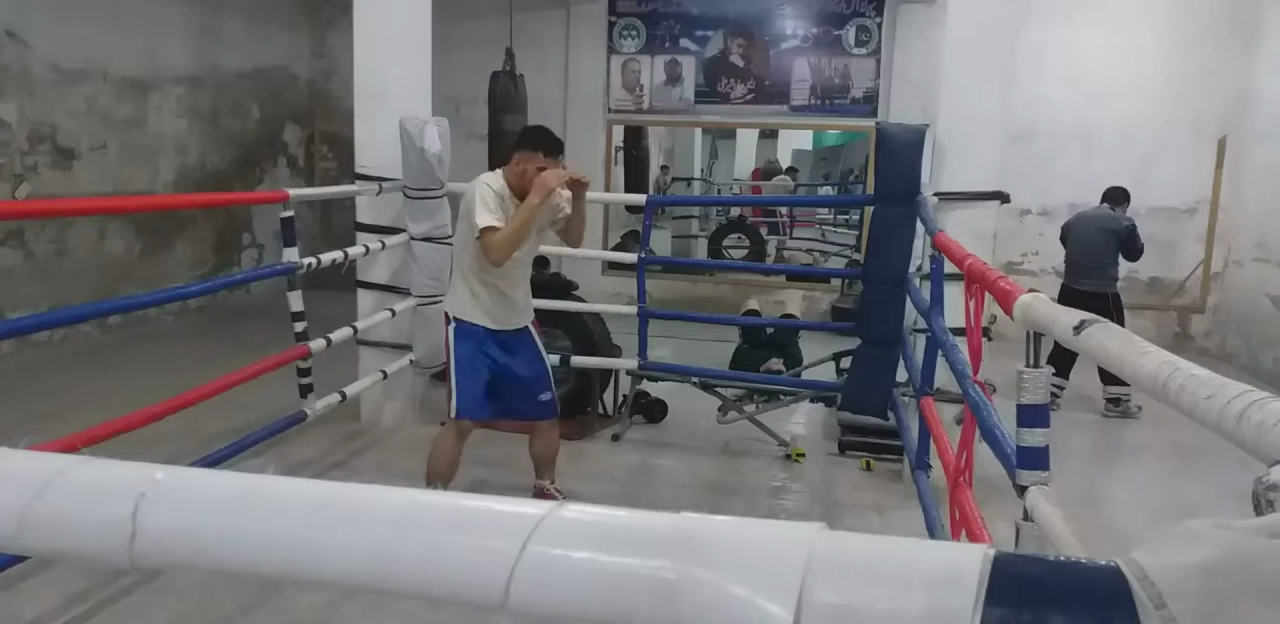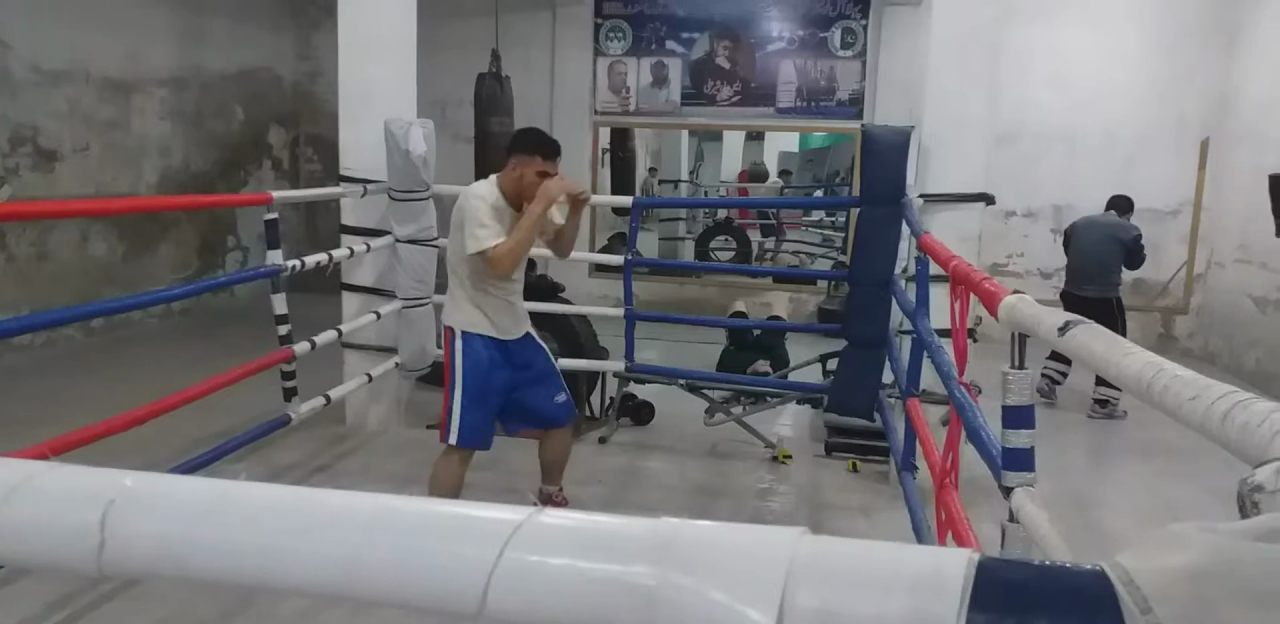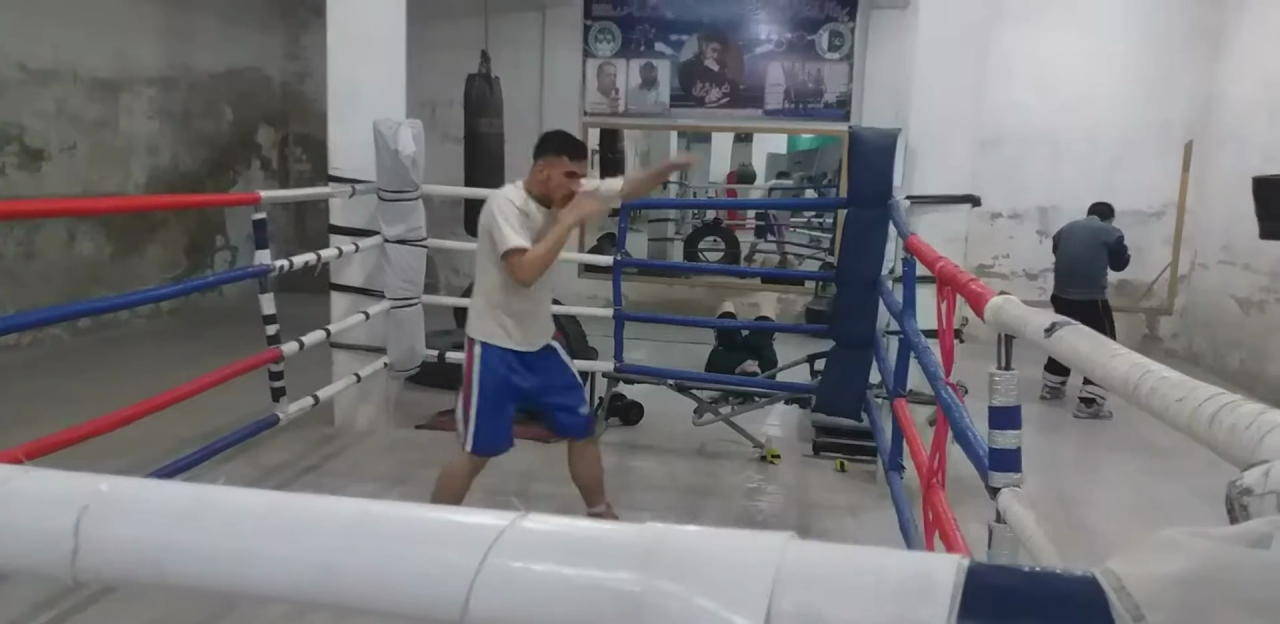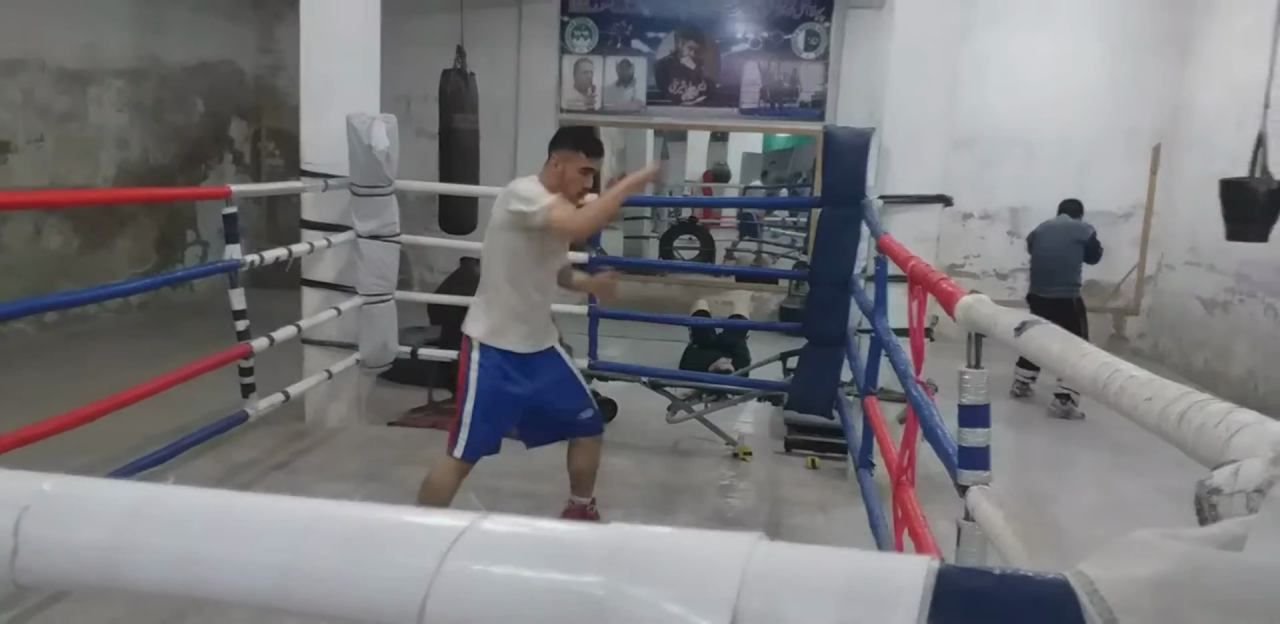
dt=0.3s
person 1, frame 1
left shoulder: (547, 193)
right shoulder: (484, 189)
left elbow: (574, 239)
right elbow: (497, 252)
left wrist: (577, 197)
right wrist: (537, 197)
left hip: (518, 324)
right hip: (472, 323)
left knee: (546, 414)
right knee: (463, 420)
left ankle: (545, 489)
person 1, frame 2
left shoulder: (531, 198)
right shoulder: (478, 198)
left elbow: (561, 247)
right elbow: (501, 265)
left wrist: (574, 208)
right wrist: (542, 205)
left hip: (516, 331)
right hip: (472, 334)
left knee: (560, 417)
right knee: (462, 445)
left ankle: (550, 496)
person 1, frame 3
left shoulder: (573, 196)
right shoulder: (504, 204)
left elbow: (629, 188)
right elbow: (525, 272)
left wrist: (668, 167)
right wrist: (569, 221)
left hip: (539, 342)
right hip: (495, 346)
left knee: (582, 432)
right knee: (476, 453)
left ankle: (600, 518)
person 1, frame 4
left shoulder: (562, 208)
right shoulder: (523, 194)
right elbow: (582, 226)
left wrist: (588, 283)
right wrist: (630, 183)
left hip: (539, 345)
right hip: (492, 347)
left knee: (589, 429)
right knee: (463, 456)
left ankle: (581, 510)
person 2, frame 1
left shoulder: (1076, 219)
right shoulder: (1123, 223)
left elbow: (1066, 242)
right elbow: (1133, 254)
right wrist: (1132, 234)
left hip: (1070, 290)
right hip: (1102, 293)
left knee: (1065, 342)
left ankle: (1048, 392)
right ankle: (1117, 402)
person 2, frame 2
left shoulder: (1079, 223)
right shoulder: (1129, 231)
left elbow: (1067, 248)
right elbow: (1134, 263)
left hip: (1073, 293)
right hip: (1105, 298)
left ankle: (1049, 380)
right ankle: (1103, 403)
person 2, frame 3
left shoulder: (1066, 229)
right shoulder: (1111, 234)
right elbow: (1120, 263)
left hip: (1061, 296)
right hip: (1092, 300)
left ankle: (1052, 386)
right ankle: (1088, 403)
person 2, frame 4
left shoulder: (1041, 228)
right shoulder: (1084, 230)
left elbow: (1032, 250)
right elbow: (1093, 257)
left hip: (1037, 295)
right hip: (1066, 298)
left ankle: (1021, 383)
right ankle: (1063, 401)
